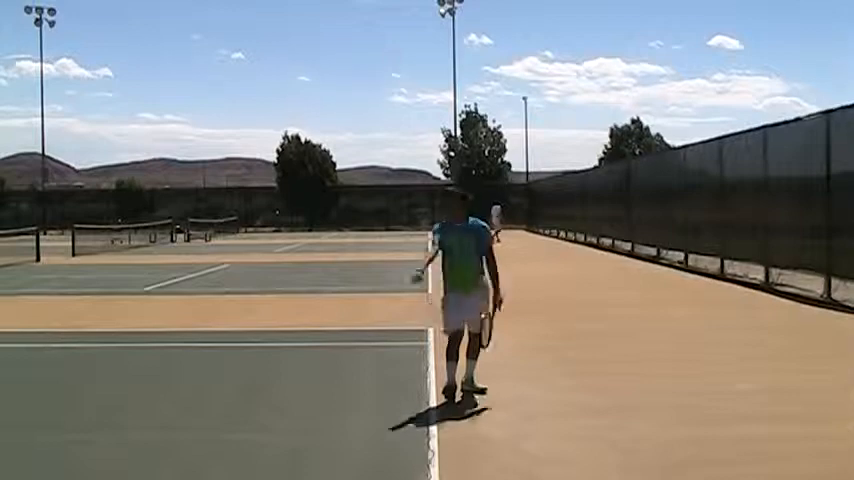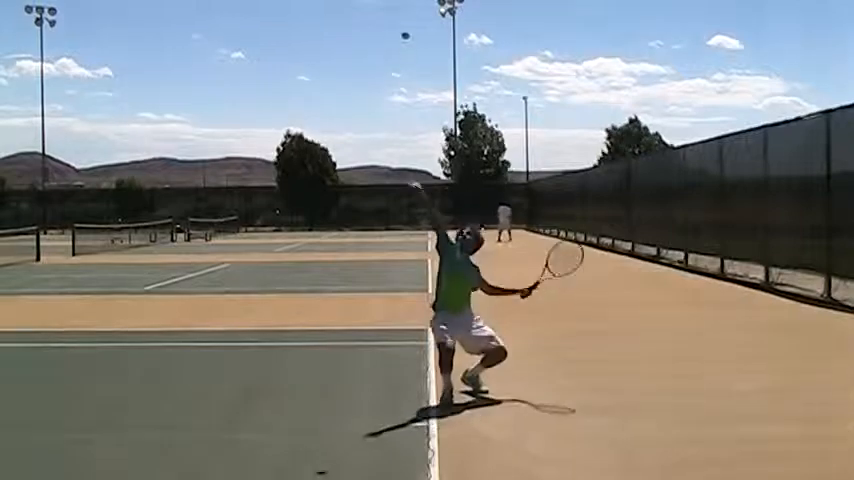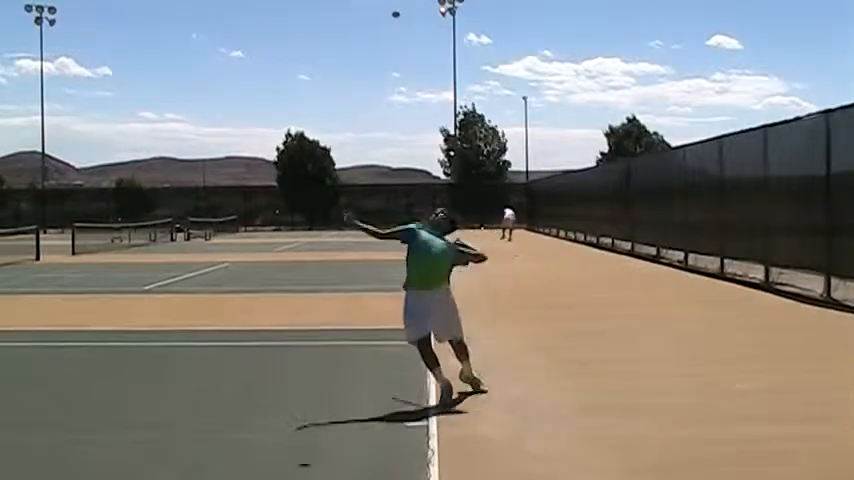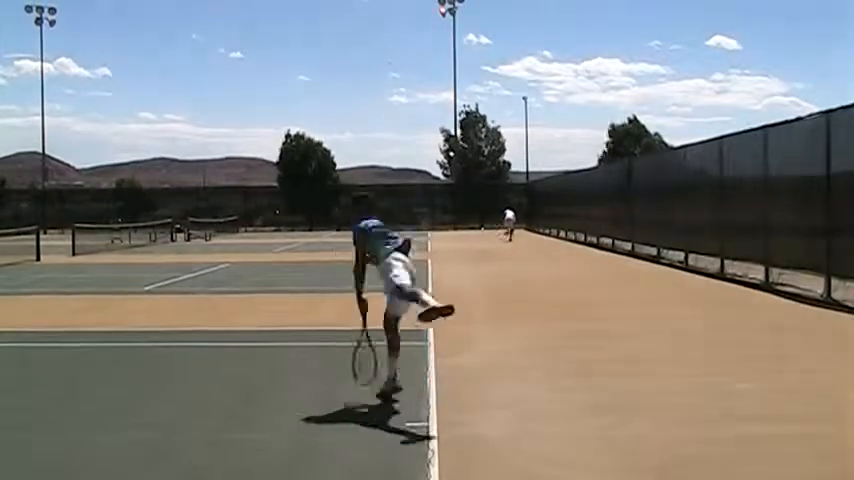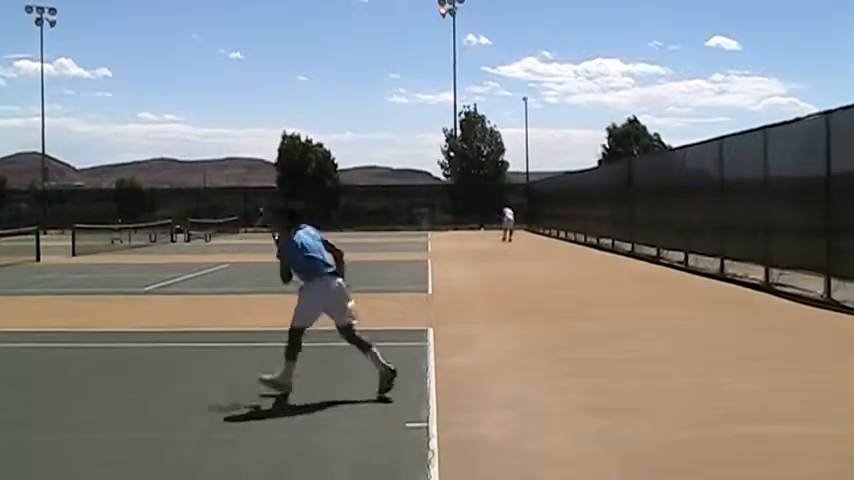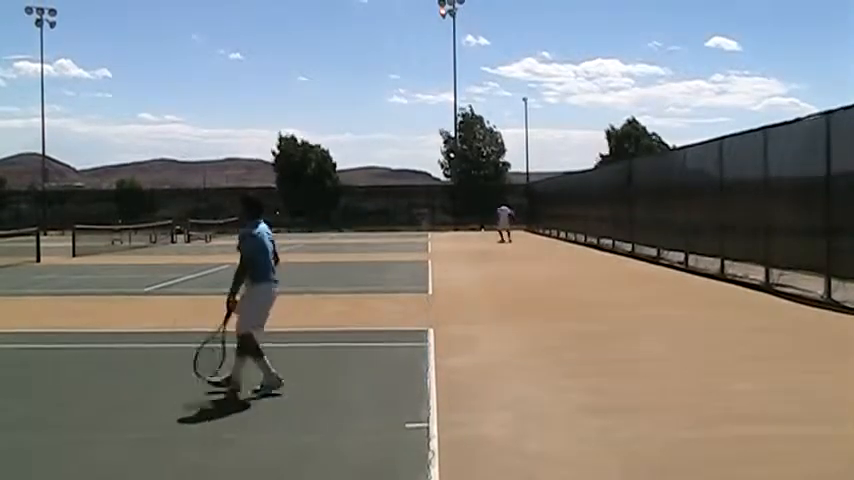
dt=0.4s
person 1, frame 1
left shoulder: (480, 228)
right shoulder: (441, 229)
left elbow: (490, 260)
right elbow: (436, 250)
left wrist: (497, 290)
right wrist: (424, 267)
left hip: (477, 289)
right hip: (454, 292)
left knee: (475, 335)
right knee: (455, 335)
left ankle: (468, 379)
right ankle: (450, 382)
person 1, frame 2
left shoulder: (472, 270)
right shoulder: (449, 251)
left elbow: (488, 289)
right elbow: (437, 224)
left wrist: (519, 291)
right wrist: (424, 197)
left hip: (466, 317)
right hip: (444, 317)
left knee: (499, 352)
right knee: (446, 349)
left ankle: (472, 375)
right ankle: (447, 388)
person 1, frame 3
left shoulder: (450, 247)
right shoulder: (415, 231)
left elbow: (480, 257)
right elbow: (382, 235)
left wrist: (461, 247)
right wrist: (357, 223)
left hip: (440, 294)
right hip: (416, 296)
left knee: (457, 342)
right knee: (423, 344)
left ankle: (468, 375)
right ankle: (444, 384)
person 1, frame 4
left shoulder: (360, 228)
right shoulder: (375, 226)
left elbow: (359, 263)
right elbow: (406, 242)
left wrist: (359, 296)
left hip: (392, 262)
left knee: (400, 290)
right knee: (390, 322)
left ankle: (433, 305)
right ankle: (392, 379)
person 1, frame 5
left shoulder: (284, 242)
right shoulder: (310, 230)
left elbow: (285, 278)
right elbow: (337, 252)
left wrist: (292, 265)
right wrist: (341, 276)
left hip: (316, 286)
right hip: (336, 283)
left knee: (295, 331)
right knee: (348, 331)
left ankle: (285, 379)
right ankle: (382, 367)
person 1, frame 6
left shoulder: (248, 234)
right shoulder: (263, 229)
left elbow: (244, 267)
right elbow: (275, 259)
left wrist: (232, 294)
left hip: (259, 288)
right hip: (268, 287)
left knee: (245, 334)
right knee: (244, 332)
left ankle: (271, 378)
right ankle: (235, 378)
